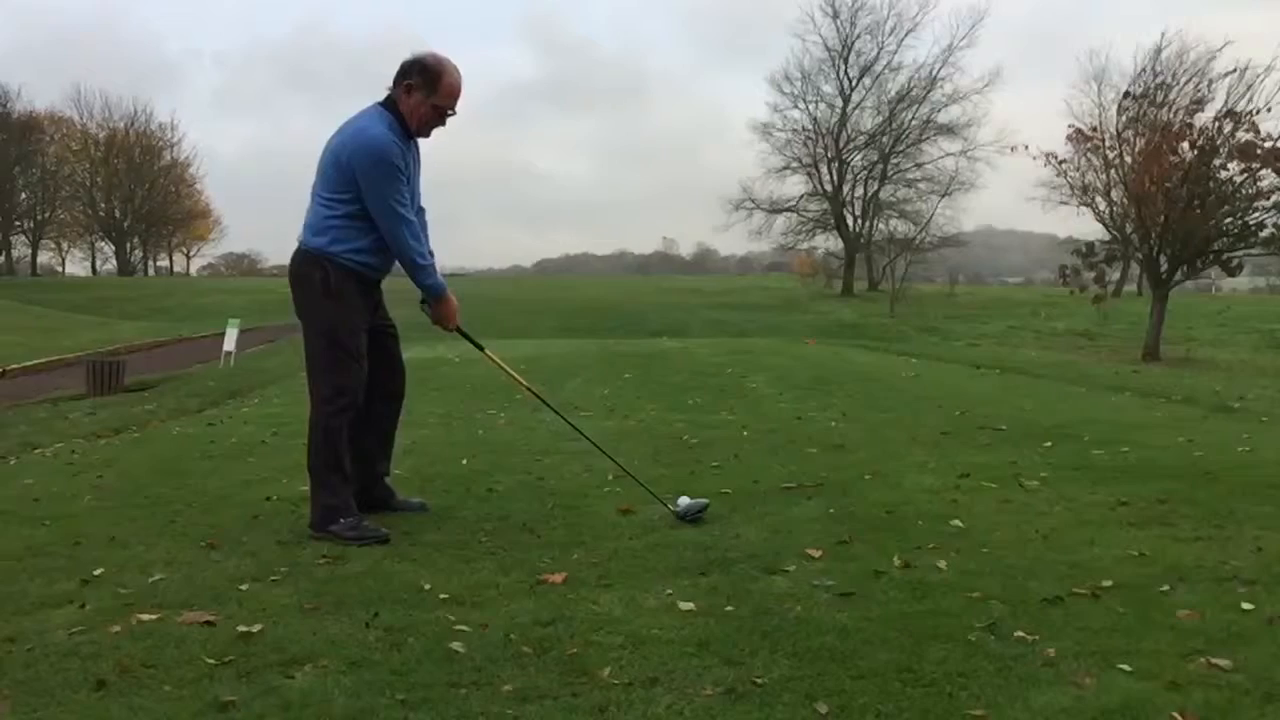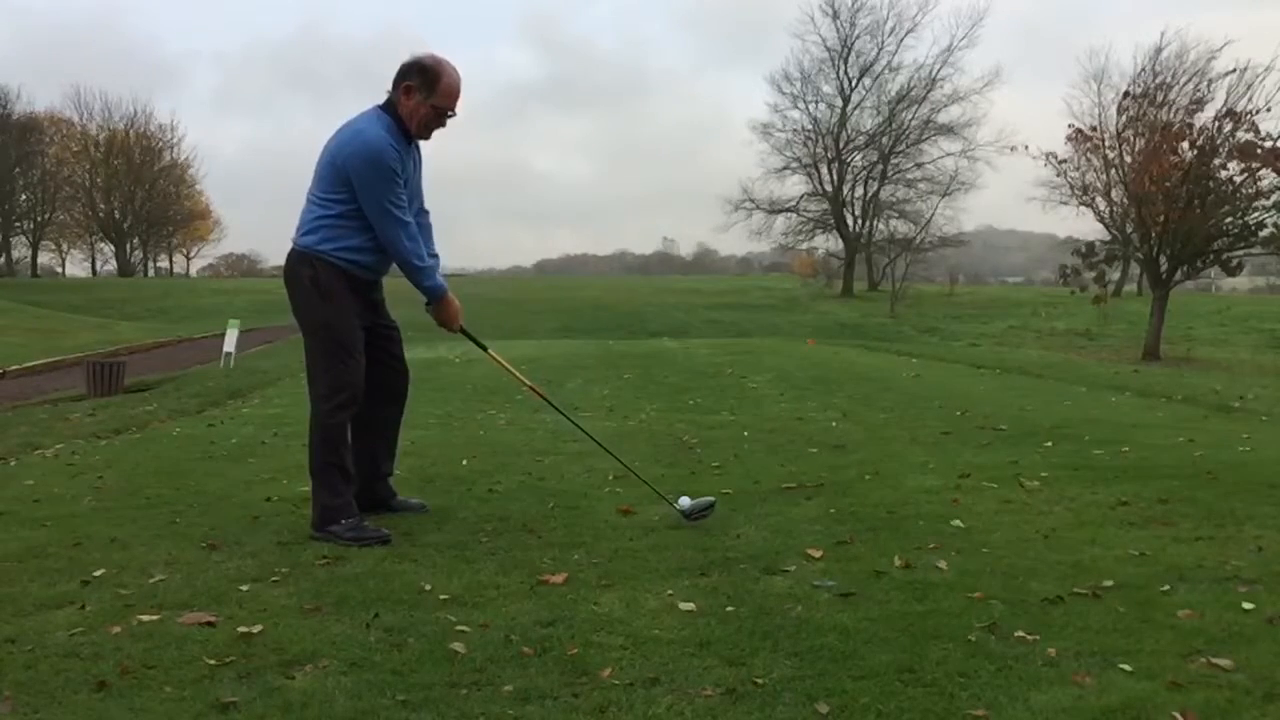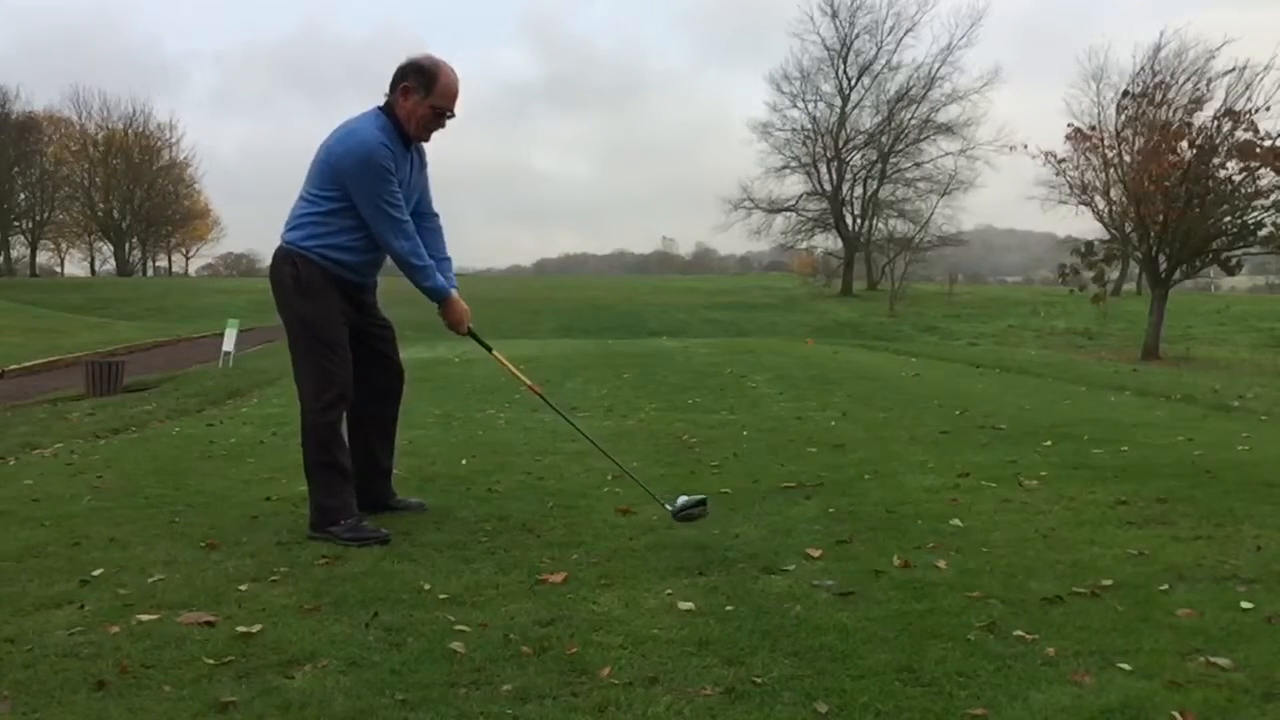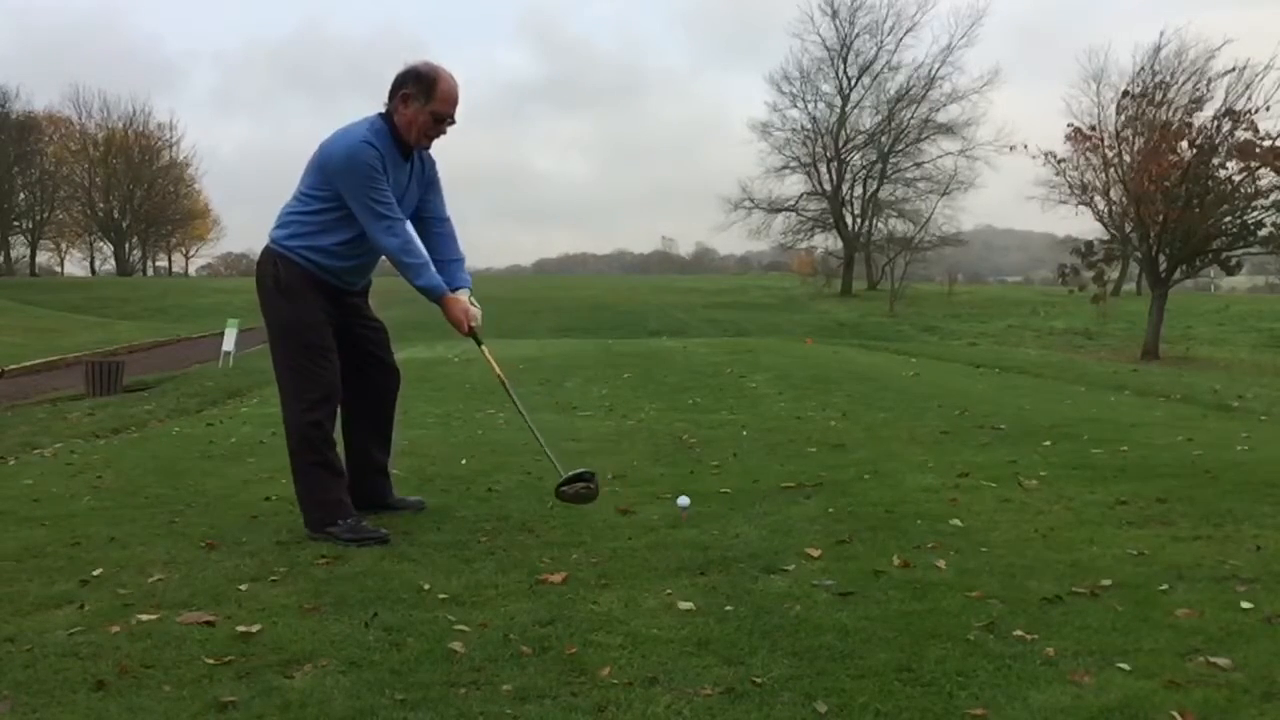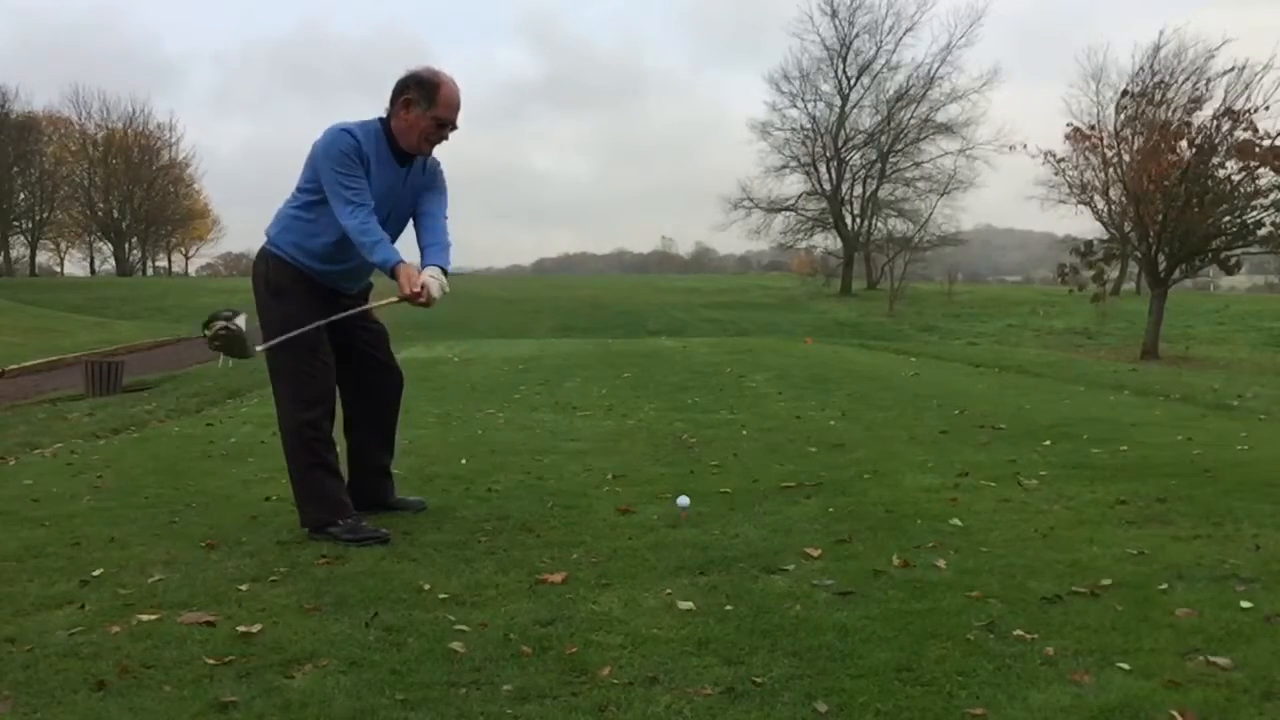
dt=1s
person 1, frame 1
left shoulder: (401, 137)
right shoulder: (374, 140)
left elbow: (411, 218)
right elbow: (398, 229)
left wrist: (432, 284)
right wrist: (436, 291)
left hip: (359, 279)
right hip: (328, 276)
left knee: (385, 381)
right knee: (340, 391)
left ankle: (369, 488)
right ankle: (332, 511)
person 1, frame 2
left shoulder: (404, 141)
right shoulder: (371, 144)
left elbow: (416, 218)
right elbow: (395, 233)
left wrist: (436, 282)
right wrist: (438, 294)
left hip: (358, 279)
right hip: (322, 276)
left knee: (388, 379)
right knee: (341, 390)
left ankle: (372, 489)
right ankle: (333, 513)
person 1, frame 3
left shoulder: (411, 148)
right shoulder: (365, 144)
left elbow: (424, 221)
right elbow: (396, 235)
left wrist: (449, 285)
right wrist: (442, 297)
left hip: (351, 280)
right hip: (309, 275)
left knee: (382, 378)
right knee: (330, 391)
left ankle: (372, 491)
right ankle: (332, 514)
person 1, frame 4
left shoulder: (420, 161)
right shoulder: (356, 148)
left elbow: (436, 227)
right elbow: (389, 233)
left wrist: (461, 289)
right wrist: (442, 297)
left hip: (345, 283)
right hip: (295, 277)
left knee: (377, 379)
right knee: (316, 394)
left ankle: (369, 490)
right ankle: (328, 512)
person 1, frame 5
left shoulder: (429, 172)
right shoulder: (344, 142)
left elbow: (433, 224)
right elbow: (356, 217)
left wrist: (434, 270)
right wrist: (399, 268)
left hip: (346, 288)
right hip: (289, 277)
left knee: (380, 381)
right knee: (310, 394)
left ankle: (370, 490)
right ankle: (326, 513)
